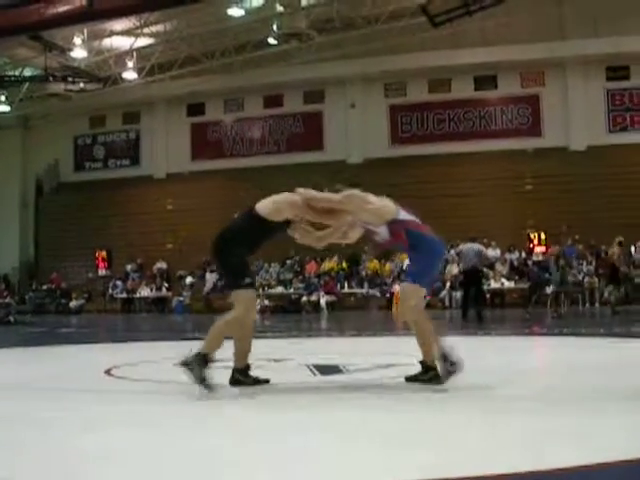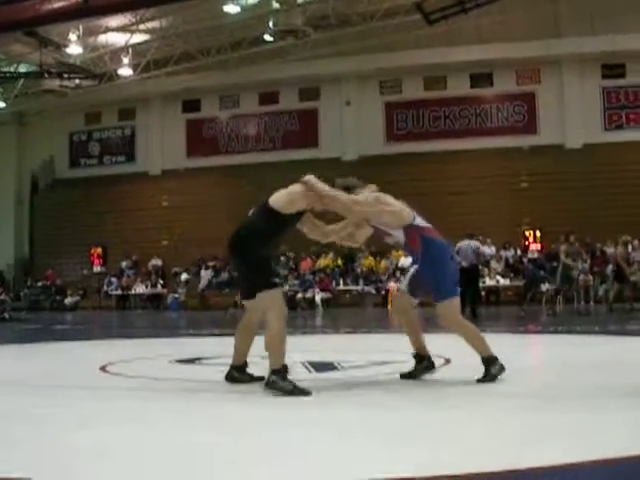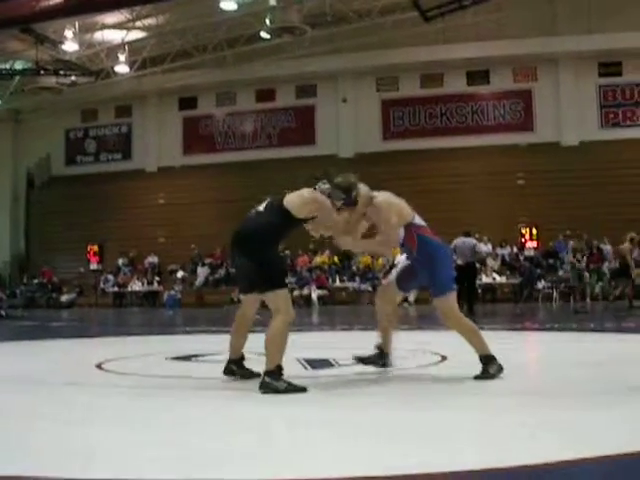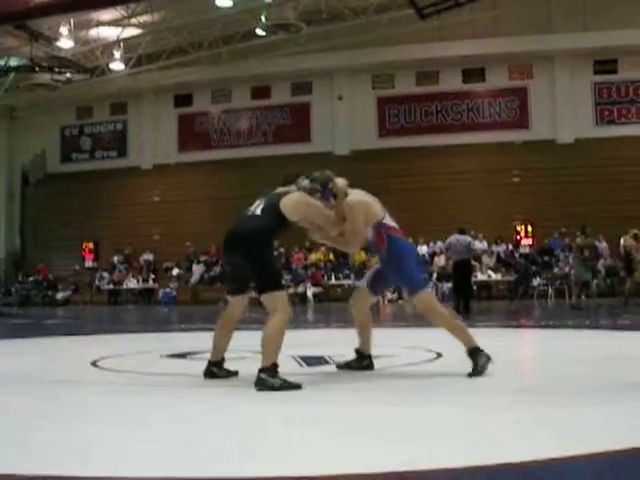
dt=0.2s
person 1, frame 1
left shoulder: (289, 216)
right shoulder: (292, 201)
left elbow: (315, 241)
right elbow: (328, 217)
left hip: (236, 251)
right hip: (231, 248)
left knee: (248, 312)
right knee: (244, 309)
left ankle: (240, 371)
right ankle: (200, 359)
person 1, frame 2
left shoulder: (300, 209)
right shoulder: (302, 192)
left elbow: (325, 235)
left hip: (246, 247)
right hip: (249, 247)
left knee: (255, 312)
right knee: (277, 310)
left ankle: (237, 369)
right ankle: (277, 376)
person 1, frame 3
left shoulder: (297, 197)
right shoulder: (315, 198)
left elbow: (317, 229)
left hip: (242, 243)
right hip: (259, 246)
left knee: (249, 306)
right knee: (283, 312)
left ankle: (234, 362)
right ankle: (272, 376)
person 1, frame 4
left shoulder: (273, 195)
right shoulder: (302, 200)
right elbow: (333, 223)
left hip: (233, 244)
right hip: (255, 247)
left knee: (234, 308)
right knee: (280, 311)
left ankle: (215, 364)
right ankle: (267, 373)
person 2, frame 1
left shoulder: (358, 200)
right shoulder: (362, 214)
left elbow: (313, 198)
right elbow: (346, 236)
left wrist: (301, 191)
right wrist: (312, 232)
left hip: (428, 249)
right hip: (426, 250)
left knee: (404, 307)
right knee: (413, 311)
left ankle: (444, 358)
right ankle: (430, 369)
person 2, frame 2
left shoulder: (375, 202)
right shoulder: (368, 212)
left elbow: (342, 203)
right elbow: (354, 239)
left wrist: (313, 182)
left hip: (438, 256)
right hip: (425, 259)
left knee: (450, 319)
right knee: (399, 308)
left ankle: (492, 362)
right ankle: (424, 360)
person 2, frame 3
left shoulder: (381, 203)
right shoulder: (371, 205)
left elbow: (388, 245)
left wrist: (352, 243)
left hip: (432, 255)
right hip: (416, 257)
left knee: (449, 315)
right knee: (384, 296)
left ankle: (490, 361)
right ankle: (383, 353)
person 2, frame 4
left shoulder: (353, 202)
right shoulder: (349, 201)
left elbow: (353, 245)
left wrist: (322, 237)
left hip: (401, 256)
right hip: (389, 260)
left knee: (429, 309)
right knee: (358, 303)
left ankle: (477, 354)
right ankle: (364, 357)
